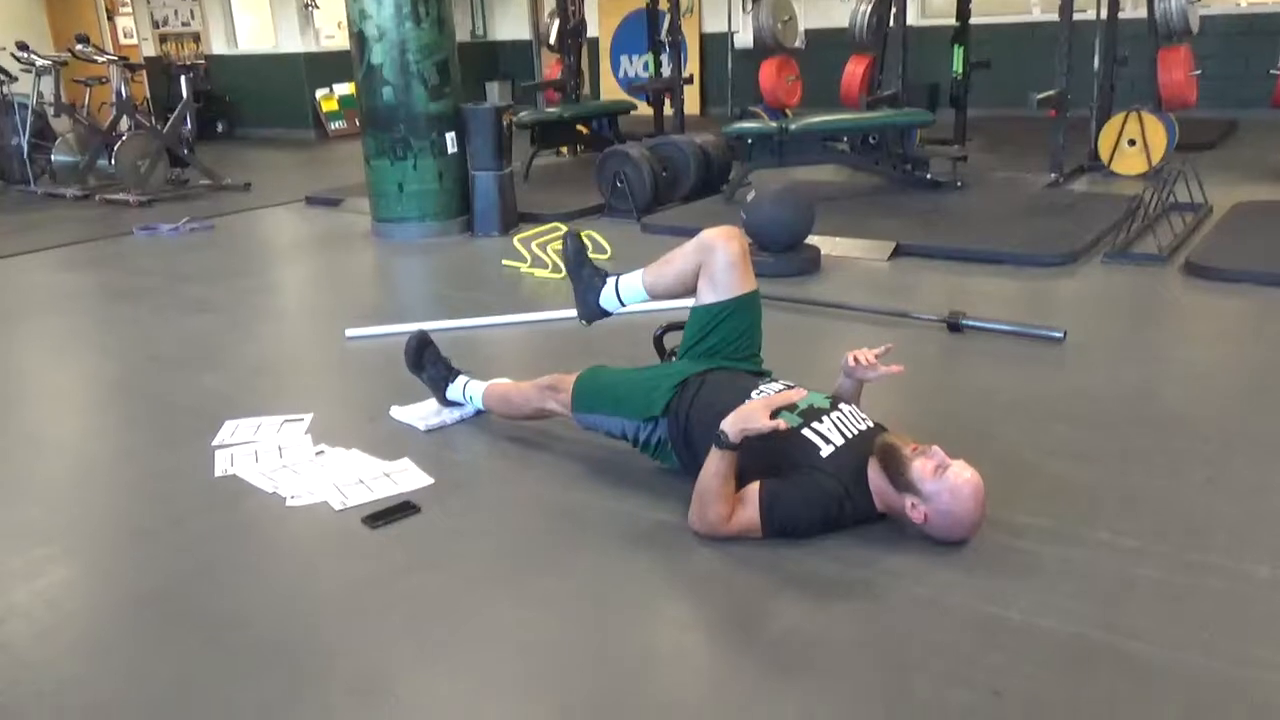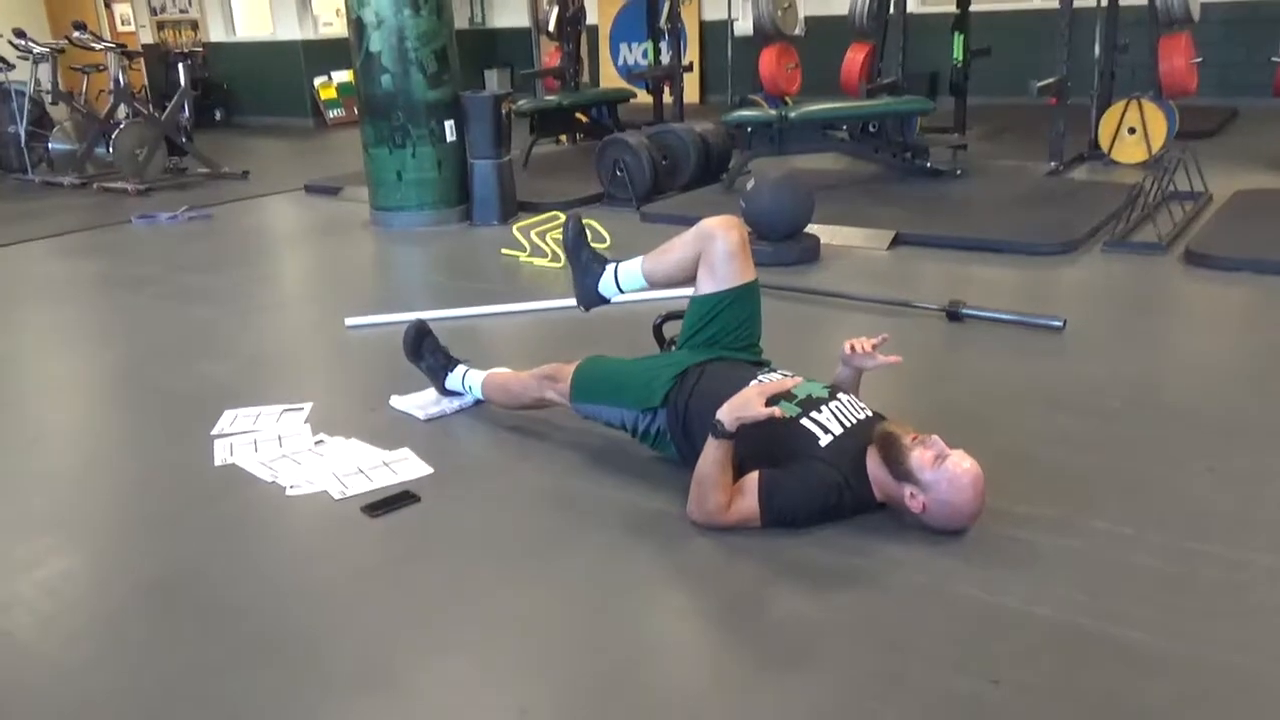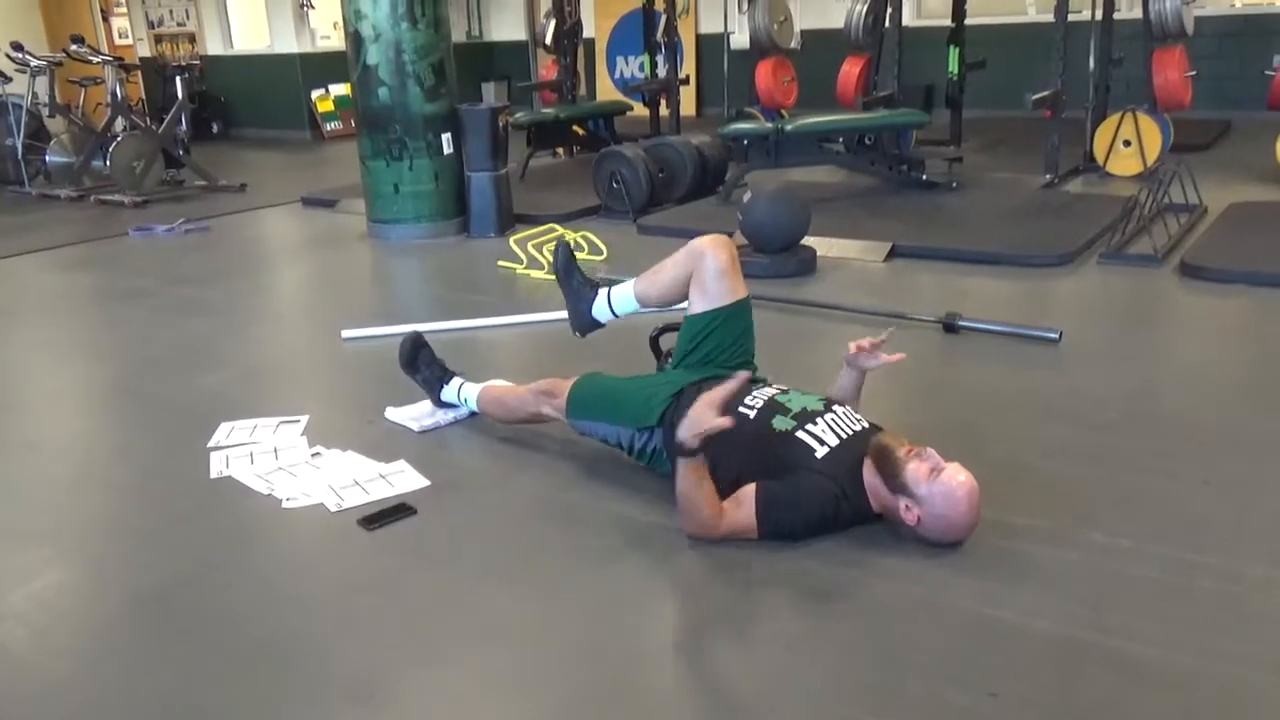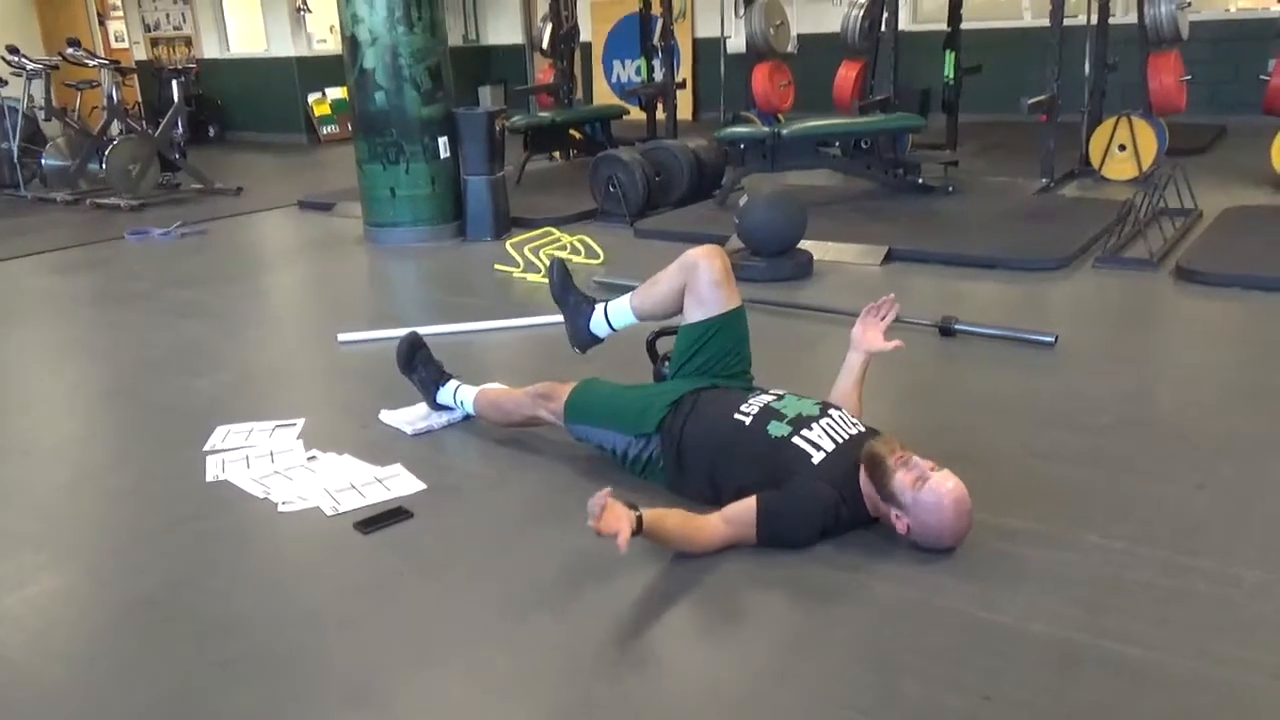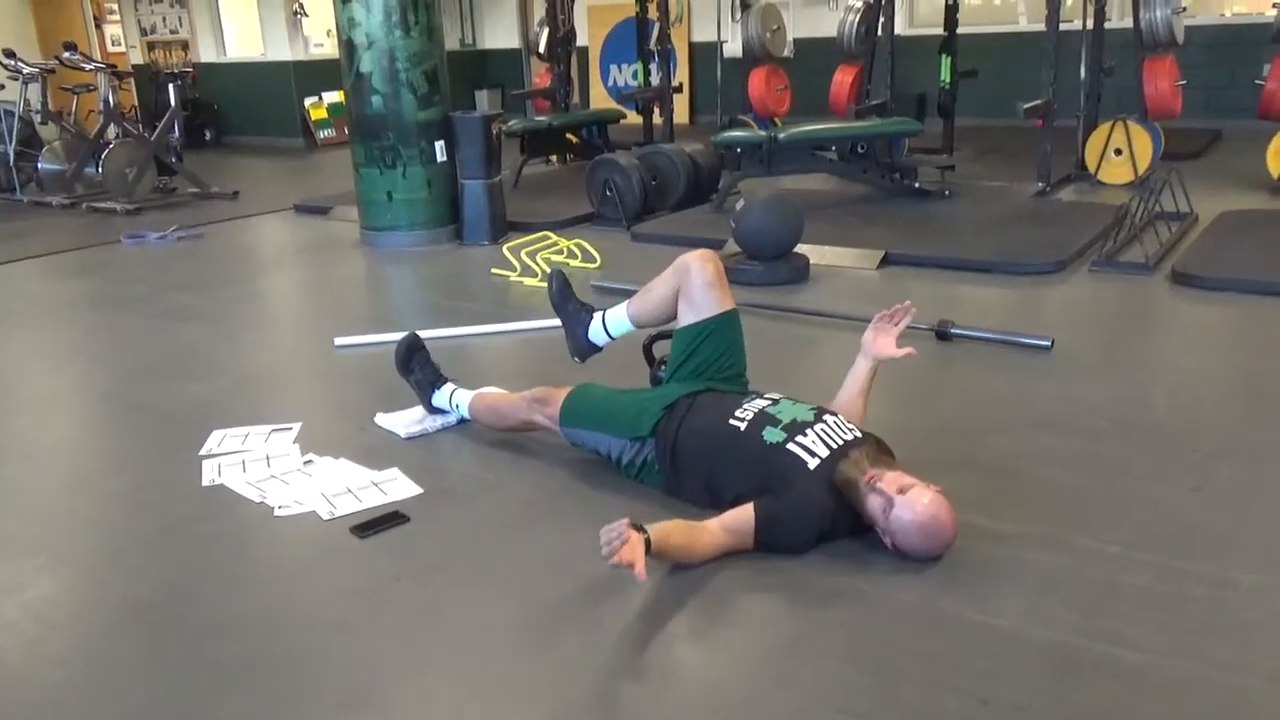
dt=0.4s
person 1, frame 1
left shoulder: (827, 498)
right shoulder: (883, 452)
left elbow: (708, 520)
left wrist: (730, 432)
right wrist: (852, 379)
left hip: (678, 408)
right hip: (736, 376)
left knee: (553, 390)
right knee: (722, 243)
left ankle: (459, 390)
right ankle: (604, 294)
person 1, frame 2
left shoulder: (826, 489)
right shoulder: (880, 439)
left elbow: (707, 511)
left wrist: (726, 422)
right wrist: (850, 369)
left hip: (678, 398)
right hip: (734, 367)
left knee: (551, 380)
right knee: (723, 233)
left ankle: (459, 378)
right ankle: (604, 280)
person 1, frame 3
left shoulder: (821, 500)
right shoulder: (882, 452)
left elbow: (707, 522)
left wrist: (688, 441)
right wrist: (854, 371)
left hip: (674, 409)
right hip: (728, 383)
left knee: (548, 395)
right knee: (712, 251)
left ankle: (454, 392)
right ankle: (598, 305)
person 1, frame 4
left shoulder: (816, 506)
right shoulder: (879, 456)
left elbow: (708, 532)
left wrist: (637, 522)
right wrist: (858, 353)
left hip: (671, 430)
right hip: (726, 394)
left knee: (545, 400)
right knee: (705, 262)
left ankle: (451, 393)
right ankle: (595, 321)
person 1, frame 5
left shoulder: (810, 511)
right shoulder: (876, 461)
left elbow: (708, 538)
left wrist: (644, 539)
right wrist: (869, 359)
left hip: (664, 433)
right hip: (723, 397)
left knee: (541, 403)
right knee: (699, 266)
left ankle: (448, 398)
right ankle: (594, 329)
